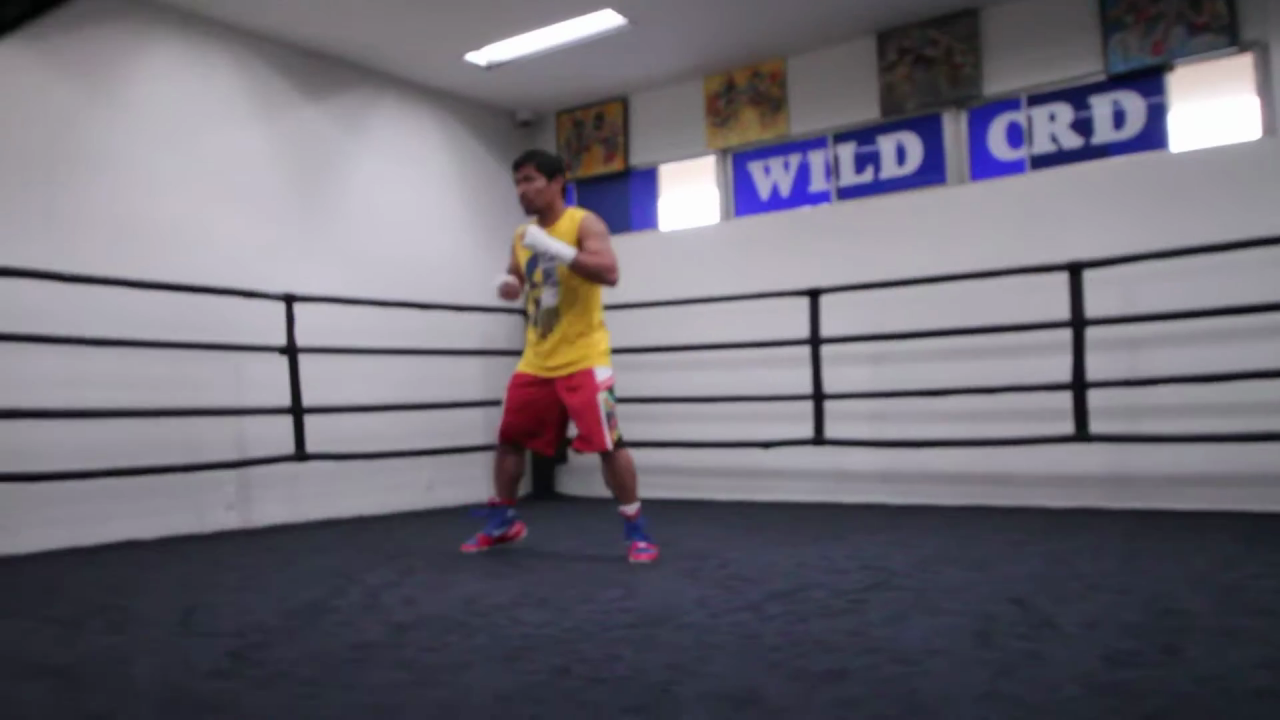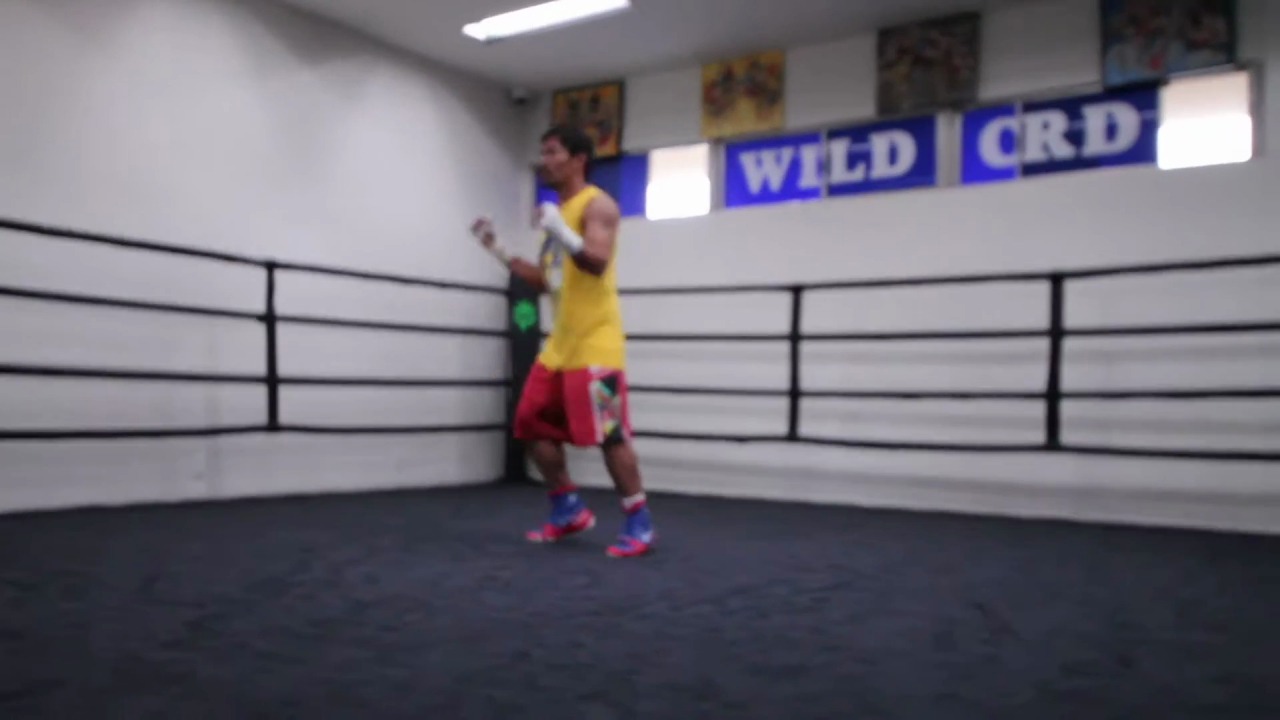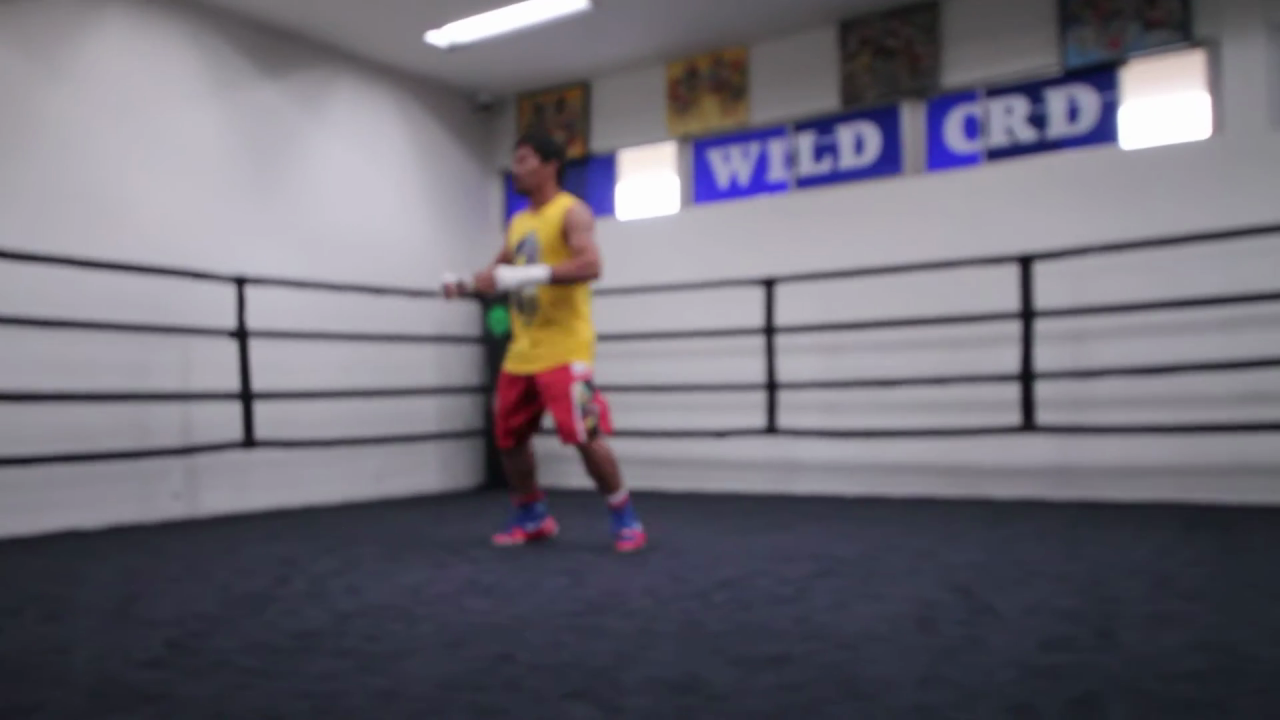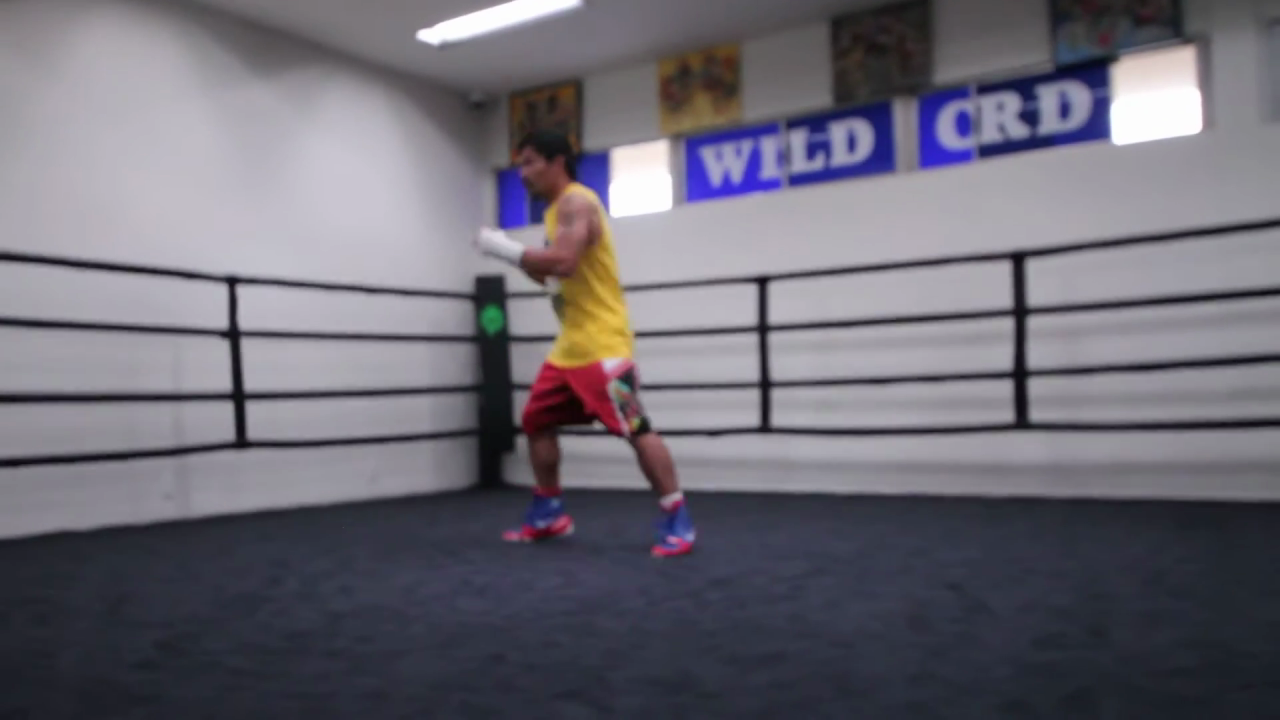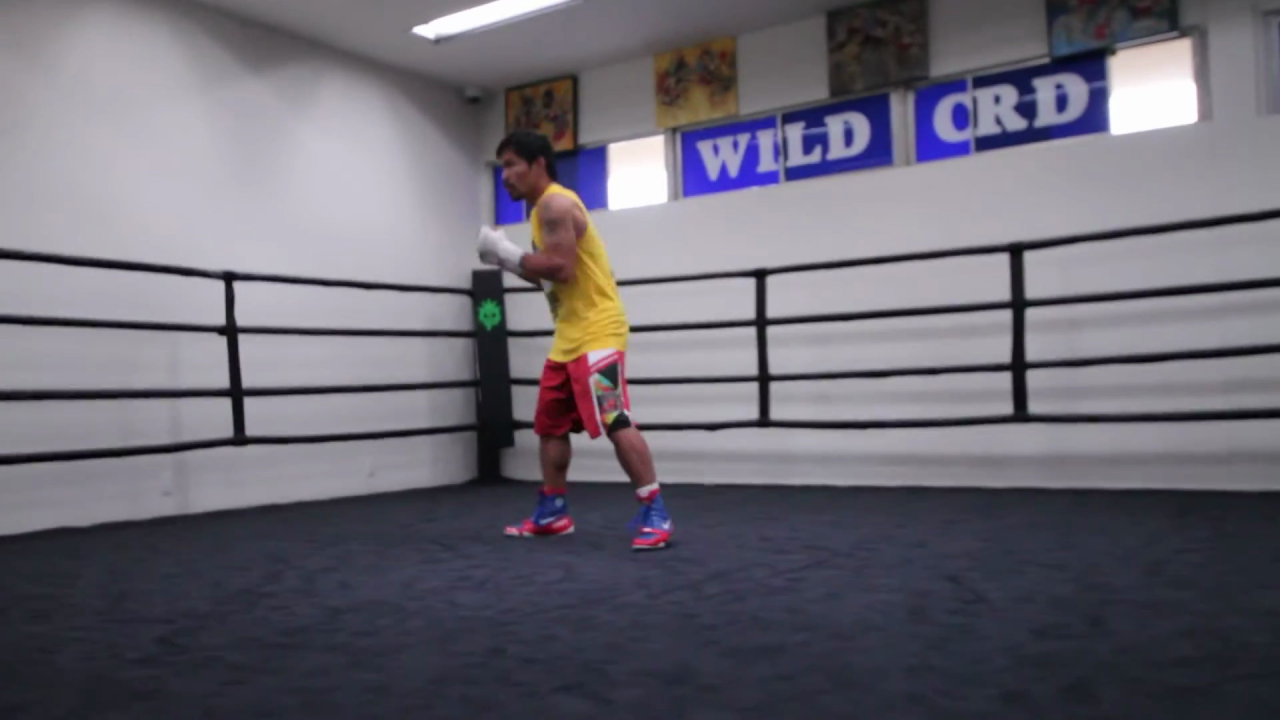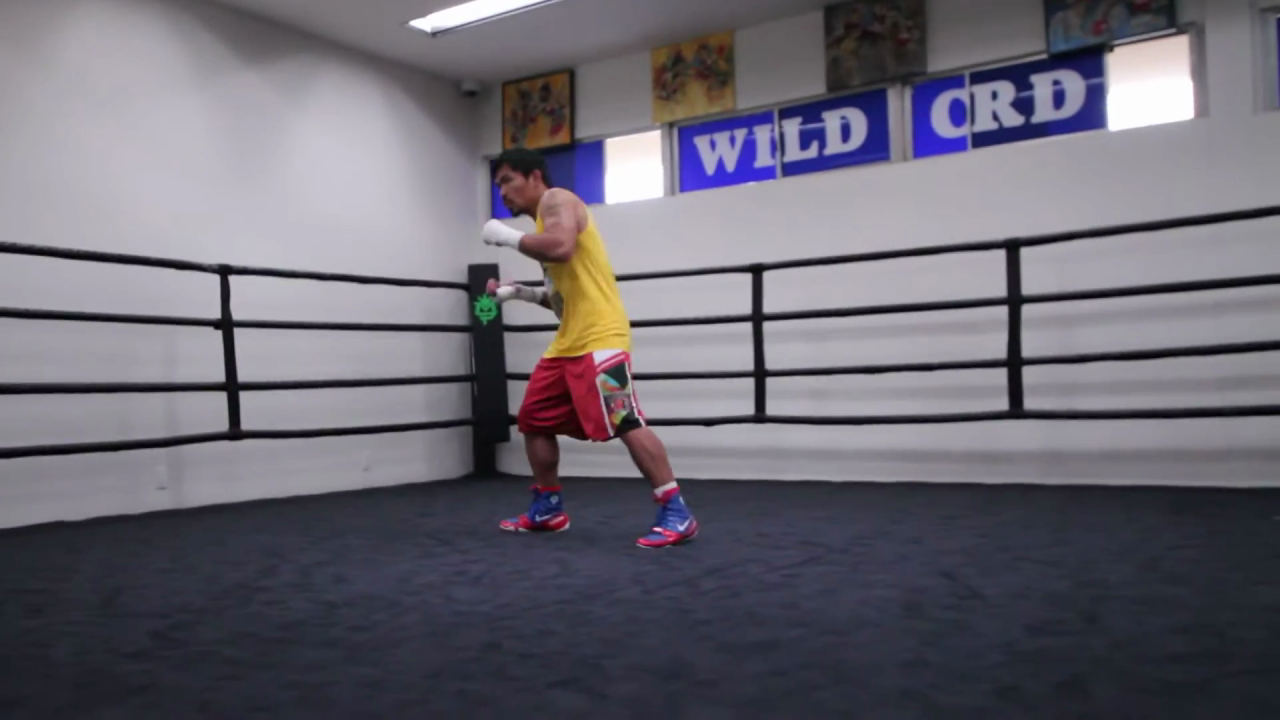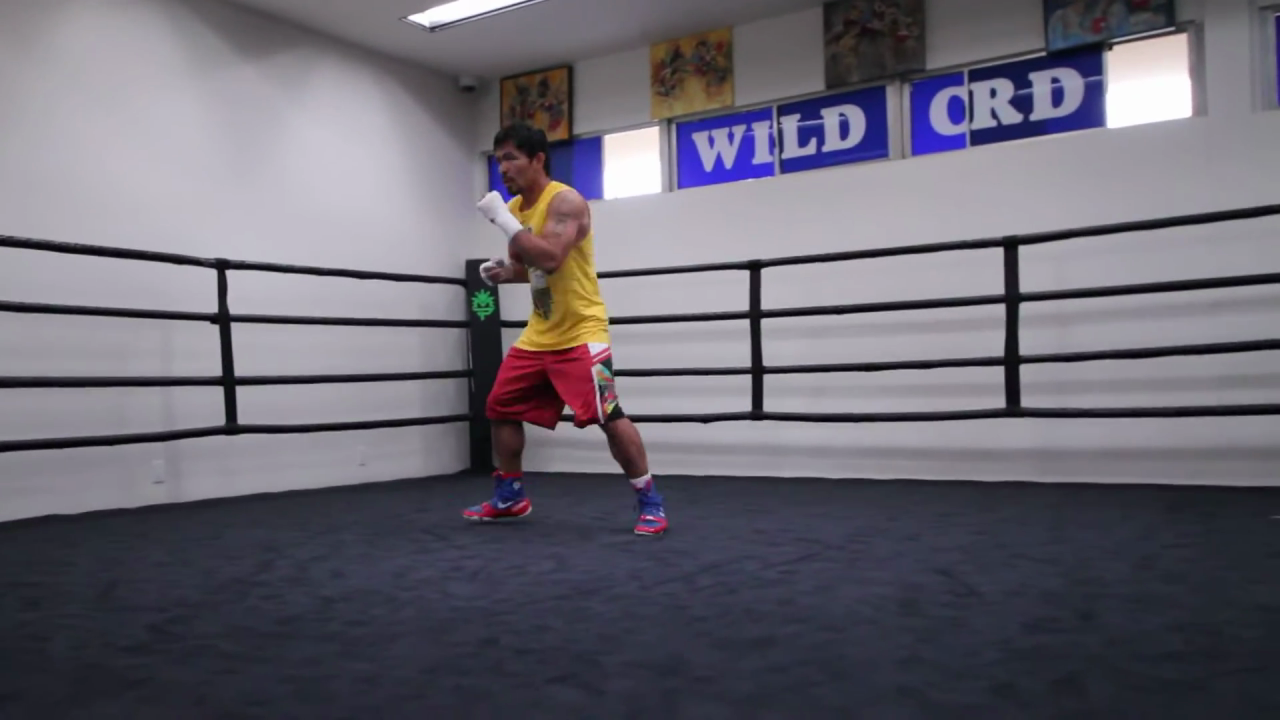
dt=0.3s
person 1, frame 1
left shoulder: (585, 225)
right shoulder: (526, 232)
left elbow: (608, 272)
left wrist: (555, 248)
right wrist: (508, 285)
left hip: (585, 359)
right hip: (536, 360)
left knee: (607, 443)
right knee: (510, 439)
left ankle: (637, 532)
right ankle: (502, 522)
person 1, frame 2
left shoulder: (596, 204)
right shoulder: (555, 214)
left elbow: (598, 261)
right elbow: (539, 278)
left wrist: (562, 233)
right wrist: (497, 250)
left hip: (595, 346)
right hip: (560, 346)
left knee: (608, 435)
right knee: (532, 429)
left ankle: (639, 524)
right ankle: (568, 510)
person 1, frame 3
left shoulder: (571, 212)
right shoulder: (518, 222)
left elbow: (589, 267)
right elbow: (500, 275)
left wrist: (525, 276)
right wrist: (466, 284)
left hip: (565, 350)
right hip: (523, 351)
left knee: (586, 435)
right knee: (509, 438)
left ankle: (626, 517)
right ankle: (533, 516)
person 1, frame 4
left shoulder: (577, 202)
right shoulder: (555, 211)
left elbow: (561, 263)
left wrist: (505, 247)
right wrist: (514, 257)
left hip: (602, 342)
right hip: (570, 345)
left knee: (635, 429)
right knee: (536, 424)
left ankle: (678, 522)
right ankle: (548, 515)
person 1, frame 5
left shoulder: (557, 205)
right shoulder: (542, 209)
left elbow: (556, 267)
right elbow: (540, 275)
left wrist: (503, 247)
right wrist: (504, 257)
left hip: (597, 333)
right hip: (569, 338)
left knee: (614, 422)
right knee: (549, 424)
left ankle: (656, 513)
right ankle: (551, 512)
person 1, frame 6
left shoulder: (558, 200)
right shoulder: (548, 220)
left elbow: (559, 247)
left wrist: (507, 236)
right wrist: (519, 292)
left hip: (600, 336)
right hip: (569, 341)
left knee: (625, 423)
right knee: (533, 421)
left ankle: (677, 514)
right ankle: (547, 509)
person 1, frame 7
left shoulder: (564, 201)
right shoulder: (515, 207)
left elbow: (554, 257)
left wrist: (503, 220)
right wrist: (501, 270)
left hip: (581, 329)
right hip: (539, 335)
left knee: (608, 414)
right knee: (501, 409)
left ankle: (649, 502)
right ankle: (508, 496)
